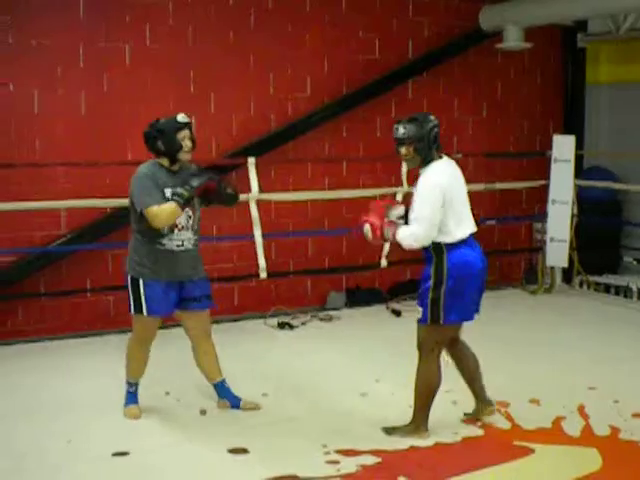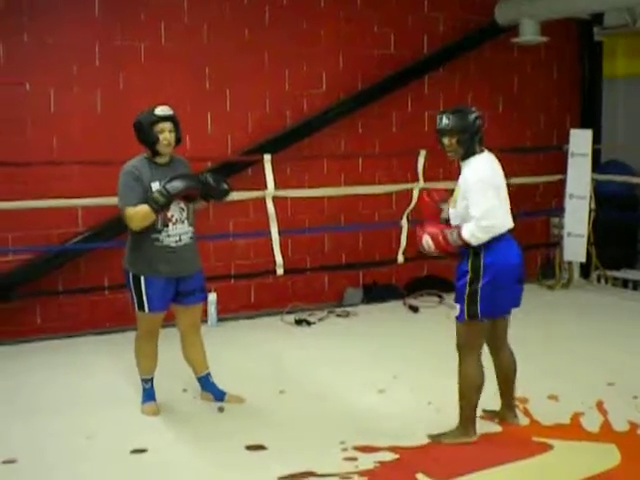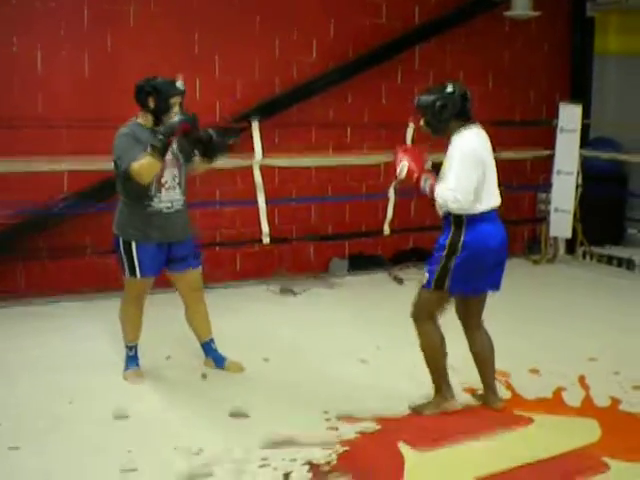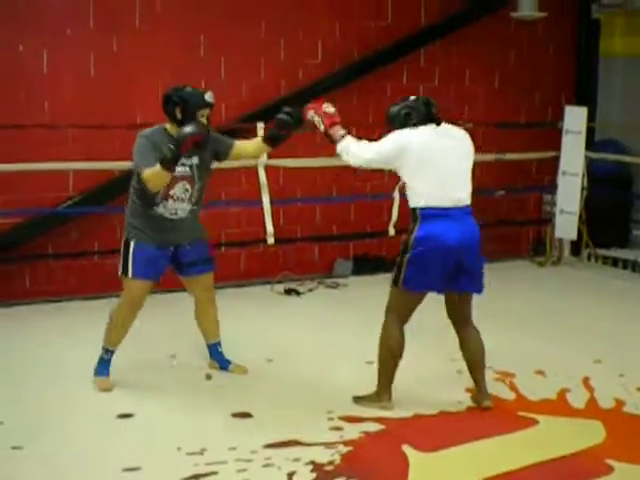
dt=0.7s
person 1, frame 1
left shoulder: (432, 179)
right shoulder: (447, 167)
left elbow: (420, 235)
left wrist: (384, 228)
right wrist: (399, 213)
left hip: (449, 264)
right hip: (469, 256)
left knee: (428, 351)
right knee: (452, 340)
left ankle: (418, 424)
right ankle: (483, 404)
person 1, frame 2
left shoulder: (475, 172)
right shoulder: (485, 161)
left elbow: (487, 224)
left wrist: (446, 236)
right wrist: (451, 206)
left hip: (486, 261)
right hip: (505, 254)
left knee: (468, 350)
right knee: (498, 341)
left ankle: (466, 428)
right ankle: (508, 410)
person 1, frame 3
left shoulder: (464, 144)
right shoulder: (474, 135)
left elbow: (455, 198)
left wrist: (421, 177)
right wrist: (428, 173)
left hip: (467, 236)
right hip: (490, 232)
left knee: (422, 313)
right knee: (472, 321)
left ankle: (444, 395)
right ankle: (491, 393)
person 1, frame 4
left shoulder: (406, 140)
right shoulder: (462, 137)
left elbow: (360, 155)
left wrist: (332, 126)
left hip: (429, 234)
right hip: (466, 229)
left knee: (395, 317)
right knee: (462, 319)
left ankle: (383, 393)
right ankle: (482, 392)
person 2, frame 1
left shoulder: (187, 171)
right shoulder: (145, 176)
right elbow: (159, 219)
left wrist: (217, 195)
right wrist: (190, 189)
left hip: (189, 270)
right hip: (150, 272)
left knee: (201, 334)
right knee: (143, 336)
left ankle: (225, 395)
right ankle: (131, 394)
person 2, frame 2
left shoulder: (181, 165)
right shoulder: (134, 171)
right elbow: (134, 220)
left wrist: (206, 192)
right wrist: (165, 194)
left hip: (187, 264)
right hip: (149, 268)
left knee: (191, 327)
right knee: (148, 330)
left ankle: (208, 388)
right ankle: (148, 391)
person 2, frame 3
left shoulder: (174, 132)
right shoulder: (128, 134)
left elbow: (194, 165)
right elbow: (144, 174)
left wrist: (211, 148)
right wrist: (163, 140)
left hip: (178, 229)
right hip: (139, 232)
left knee: (193, 289)
right knee: (136, 294)
left ankle: (212, 353)
right ankle: (131, 357)
person 2, frame 4
left shoulder: (207, 140)
right shoulder: (148, 140)
left elbow: (245, 149)
right elbow: (153, 183)
left wrist: (274, 134)
right wrist: (174, 151)
left hip: (187, 234)
right hip: (145, 234)
left knee: (206, 293)
right knee: (132, 301)
left ankle: (217, 356)
right ankle: (103, 363)
